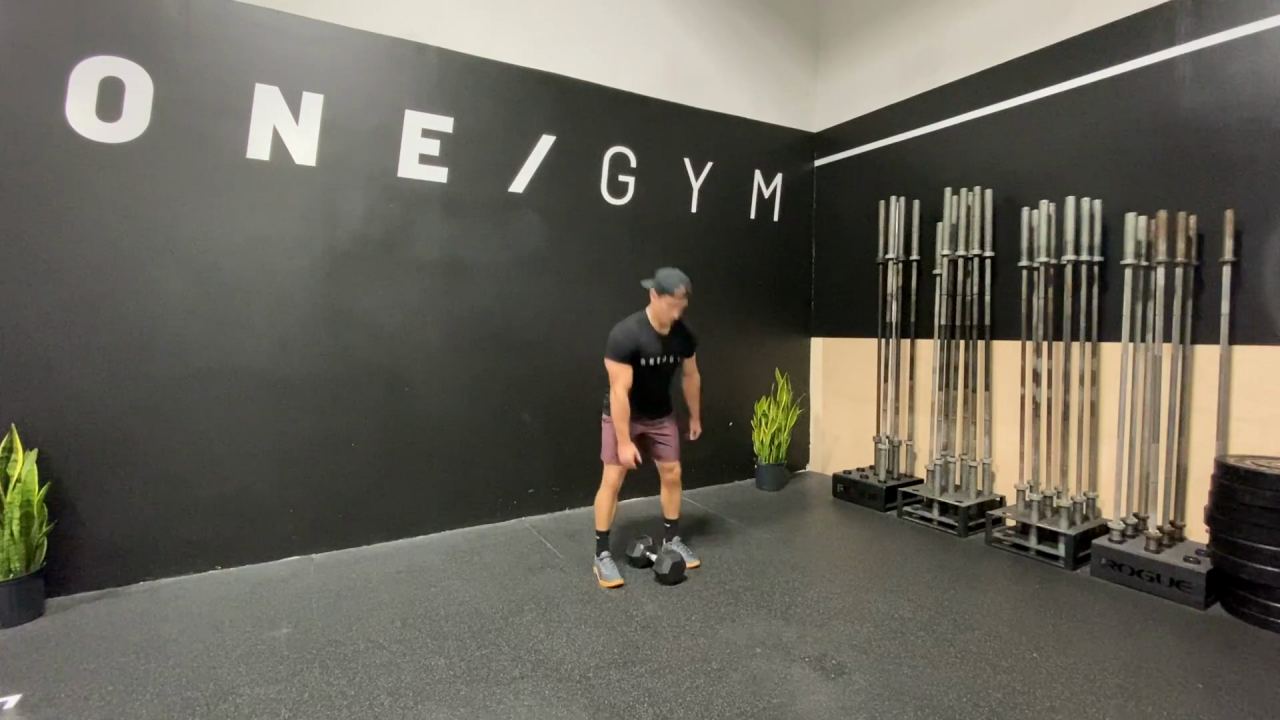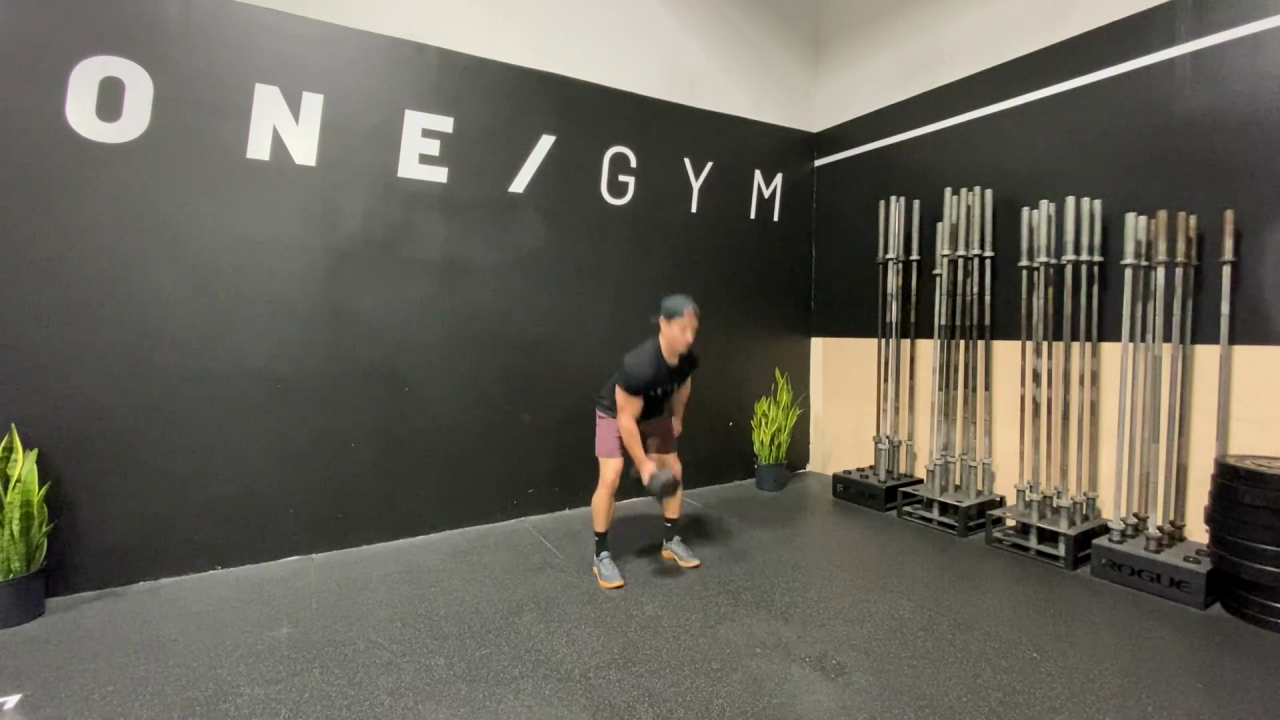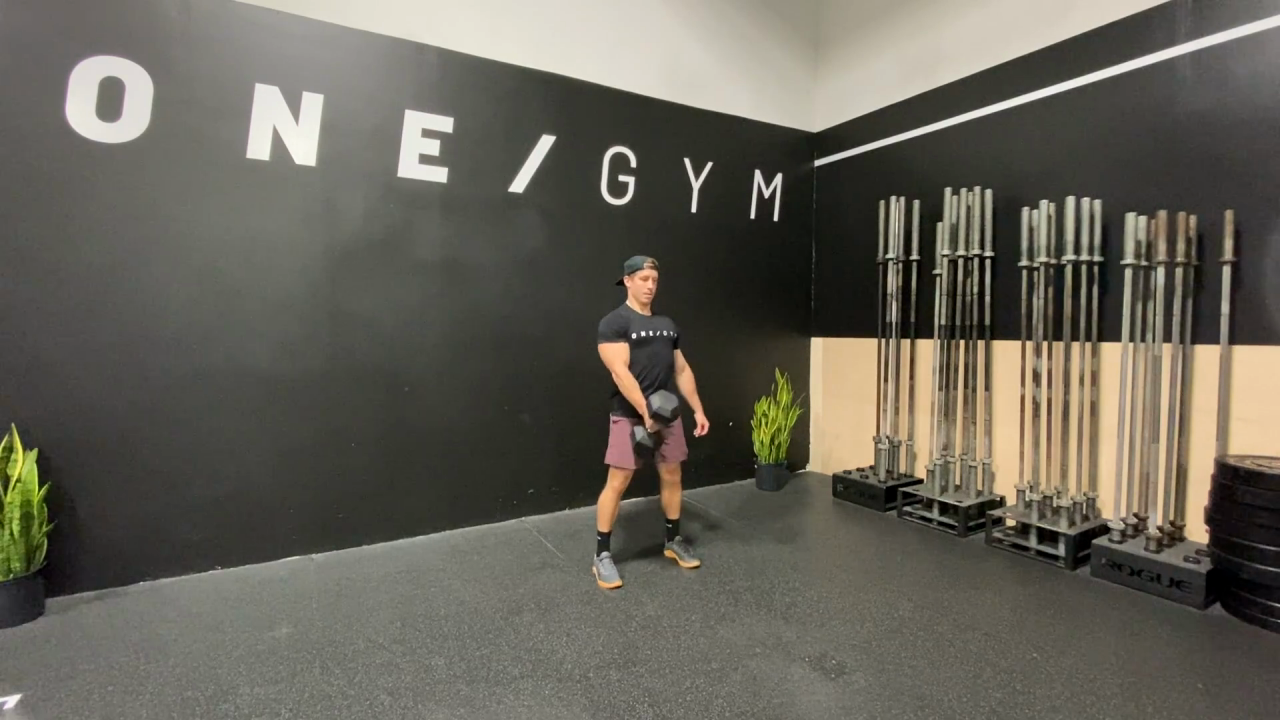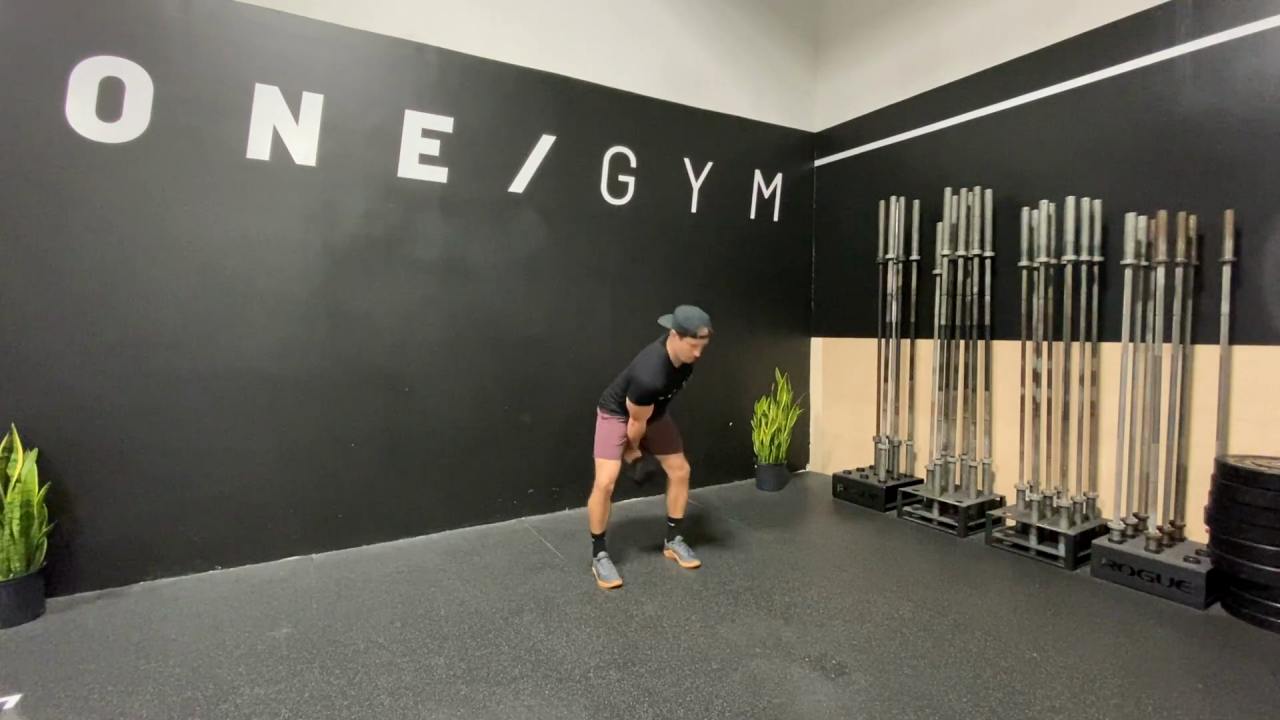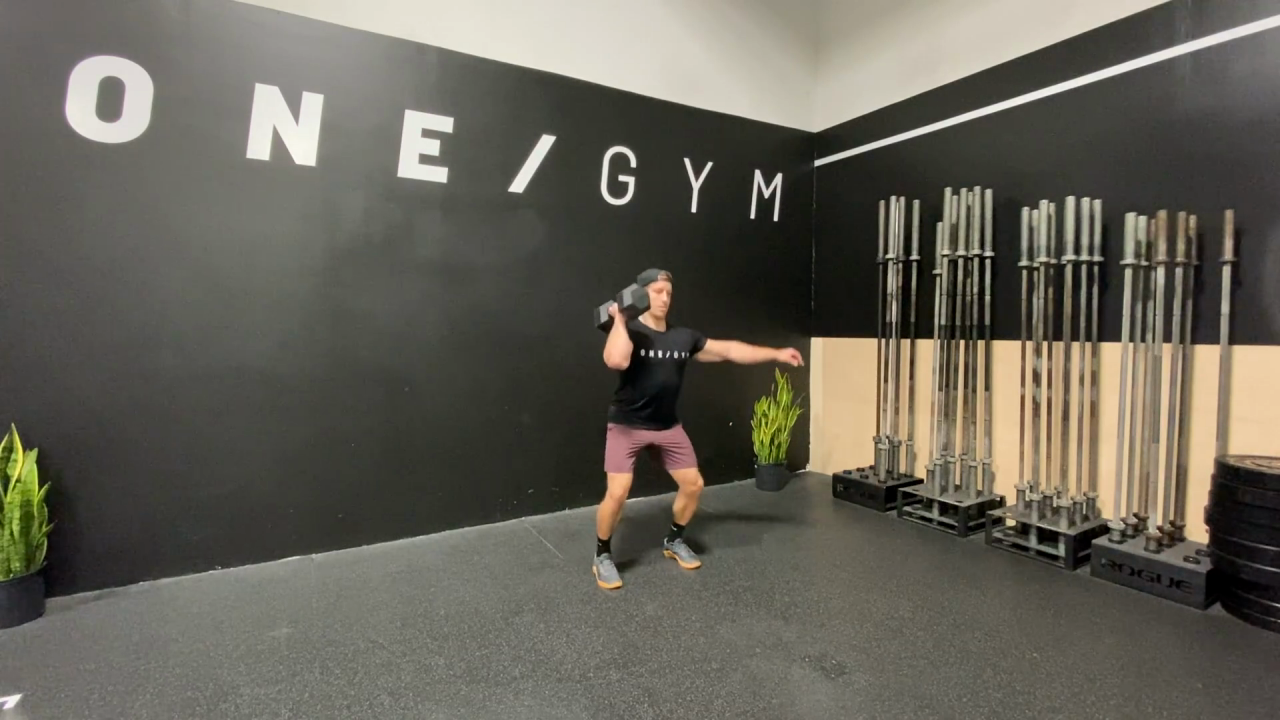
dt=1s
person 1, frame 1
left shoulder: (684, 335)
right shoulder: (626, 335)
left elbow: (691, 376)
right elbow: (619, 391)
left wrist: (695, 416)
right wrist: (624, 442)
left hip: (661, 415)
right hip: (623, 416)
left knee: (672, 474)
right knee: (613, 479)
left ankle: (672, 540)
right ankle: (602, 554)
person 1, frame 2
left shoulder: (687, 358)
right shoulder: (639, 365)
right elbow: (627, 420)
left wrist: (677, 418)
right wrist: (644, 465)
left hip: (654, 414)
right hip: (615, 414)
left knee: (674, 471)
right knee: (610, 480)
left ankle: (671, 540)
right ankle: (601, 554)
person 1, frame 3
left shoulder: (667, 324)
right shoulder: (614, 323)
left elbow: (682, 370)
right elbow: (620, 371)
left wrist: (698, 410)
right wrist: (645, 412)
right hip: (630, 416)
left knee: (672, 476)
right knee: (618, 482)
left ankle: (673, 540)
right ankle: (602, 555)
person 1, frame 4
left shoulder: (683, 349)
right shoulder: (650, 375)
right elbow: (637, 422)
right wrist: (632, 450)
left hip: (655, 414)
right hip: (618, 415)
left knee: (680, 471)
right knee: (605, 482)
left ankle: (673, 540)
right ankle: (599, 555)
person 1, frame 5
left shoulder: (683, 337)
right shoulder: (630, 332)
left elbow: (728, 350)
right elbow: (616, 361)
left wrist: (775, 354)
right wrist: (618, 320)
left hip: (667, 426)
right hip: (627, 425)
left knee: (693, 485)
right knee: (617, 494)
left ankle: (674, 541)
right ankle: (602, 557)
